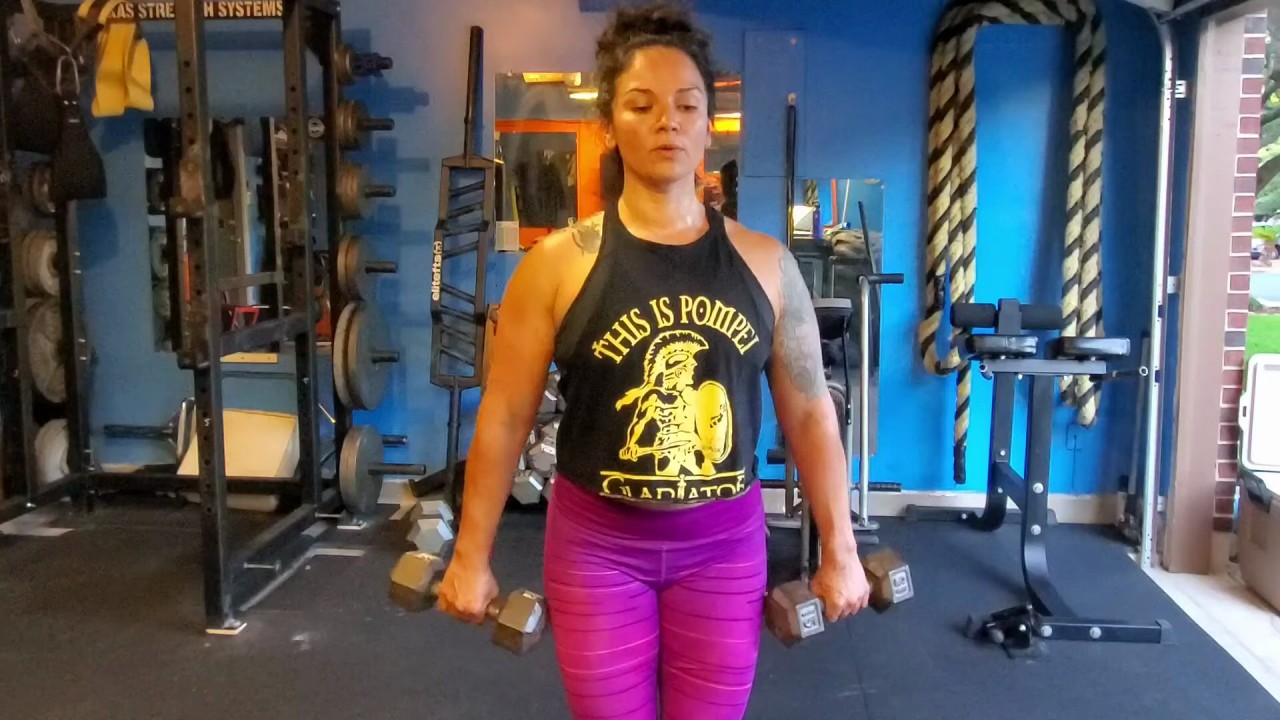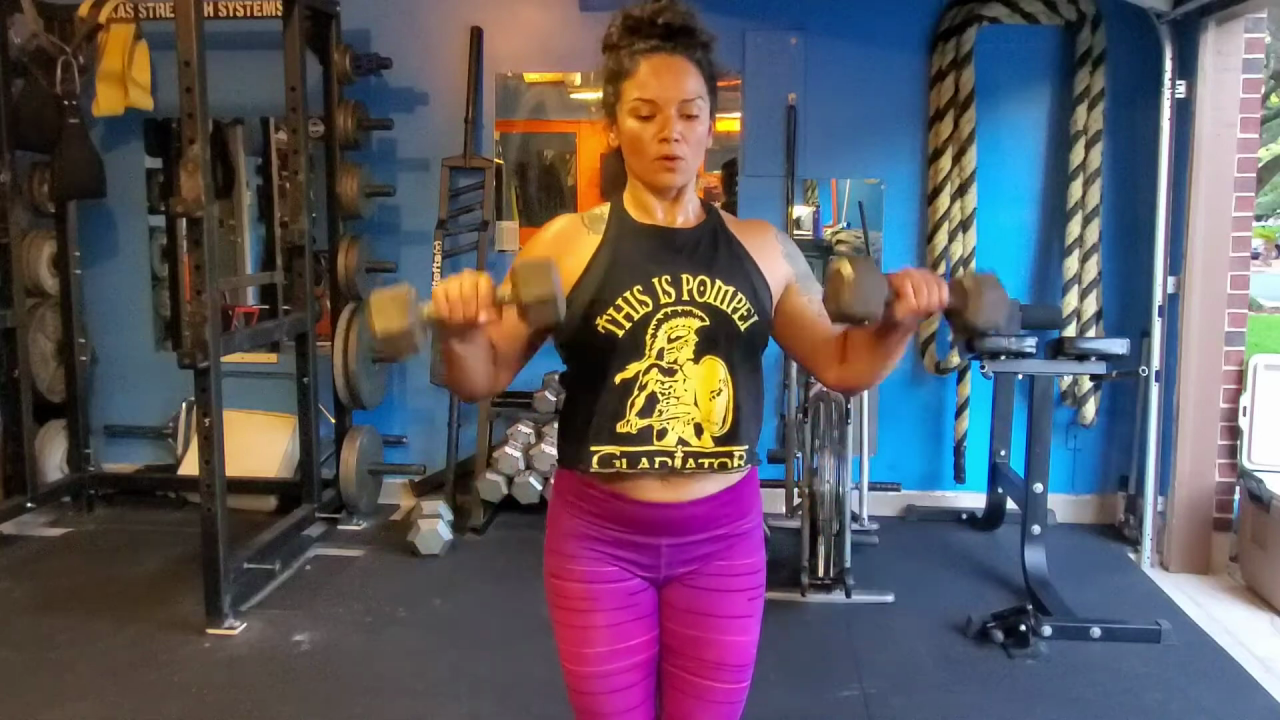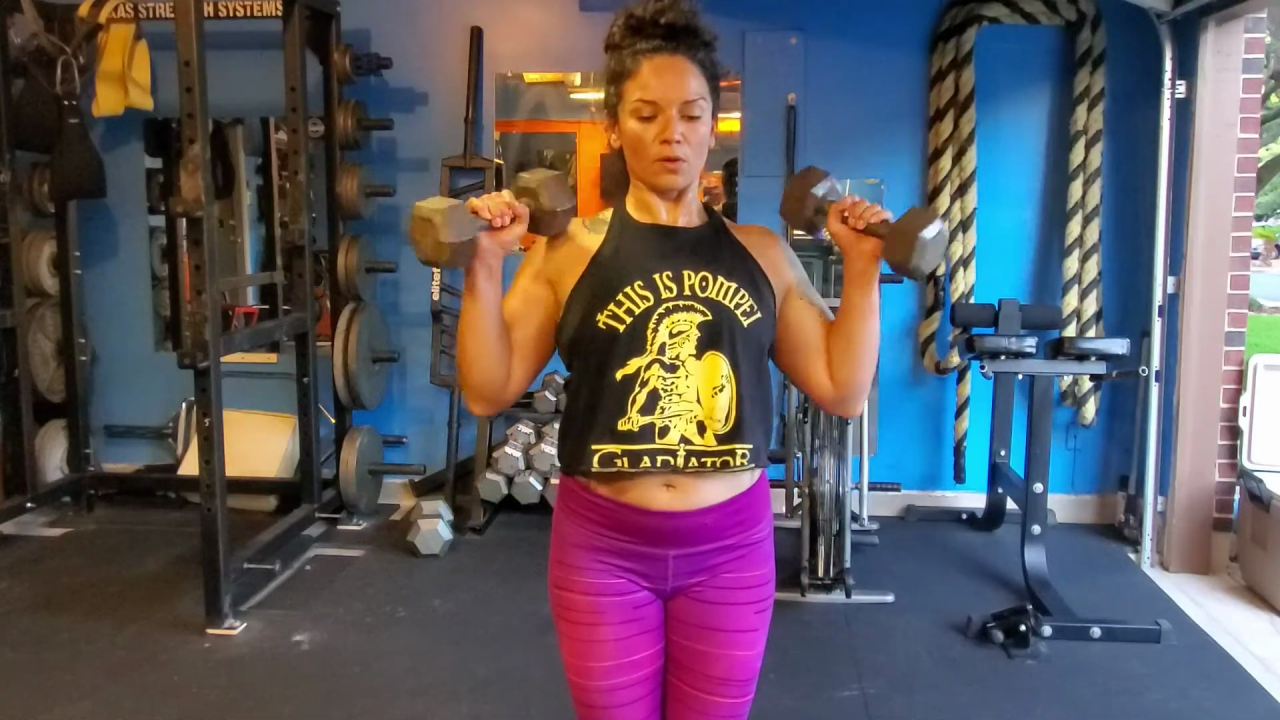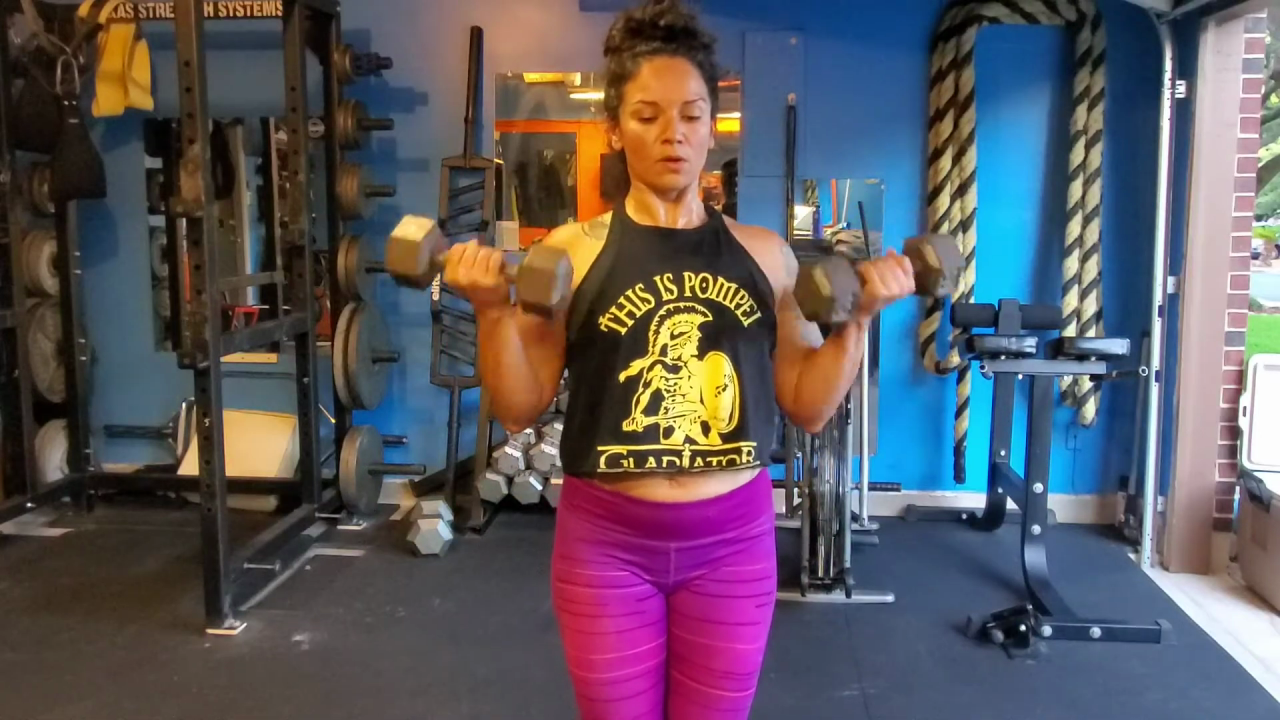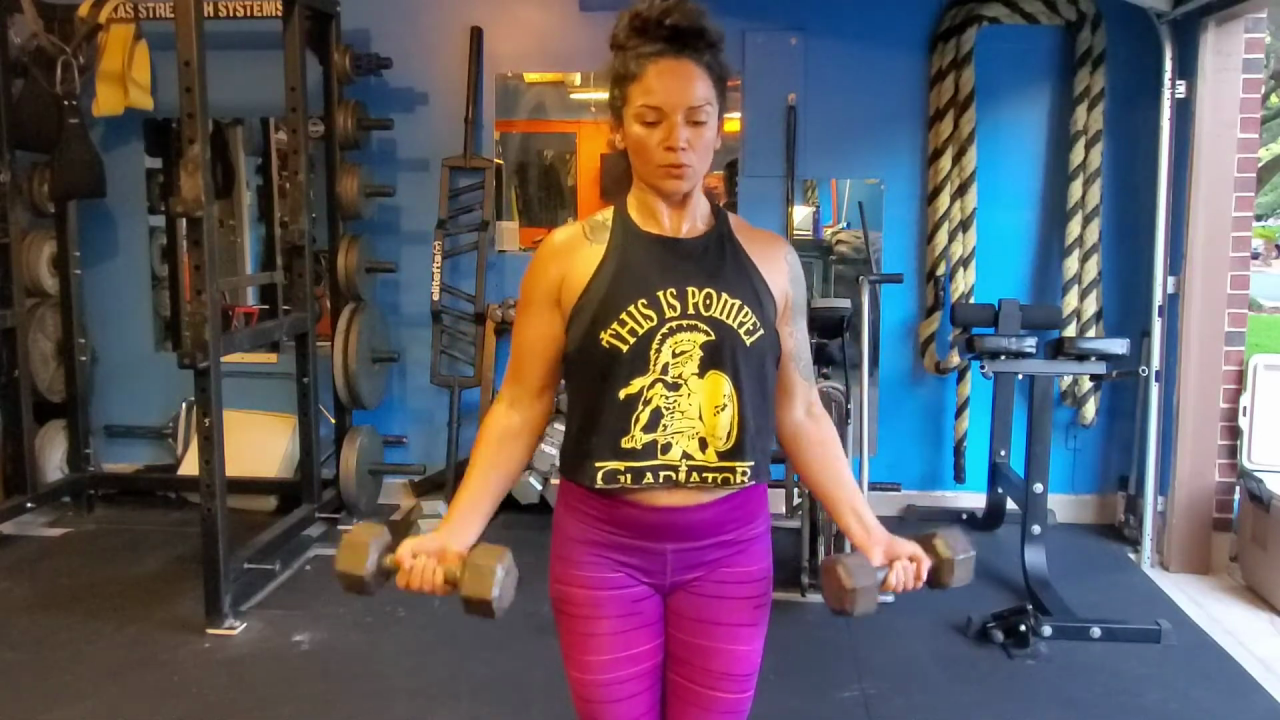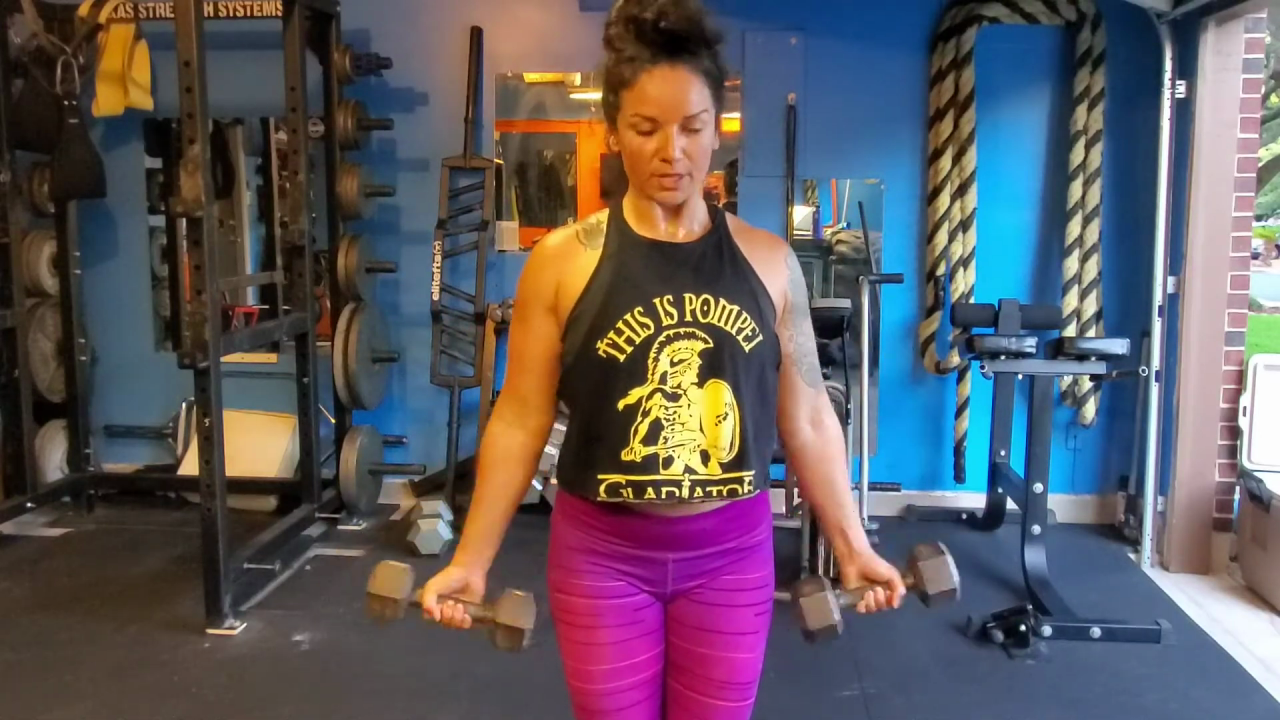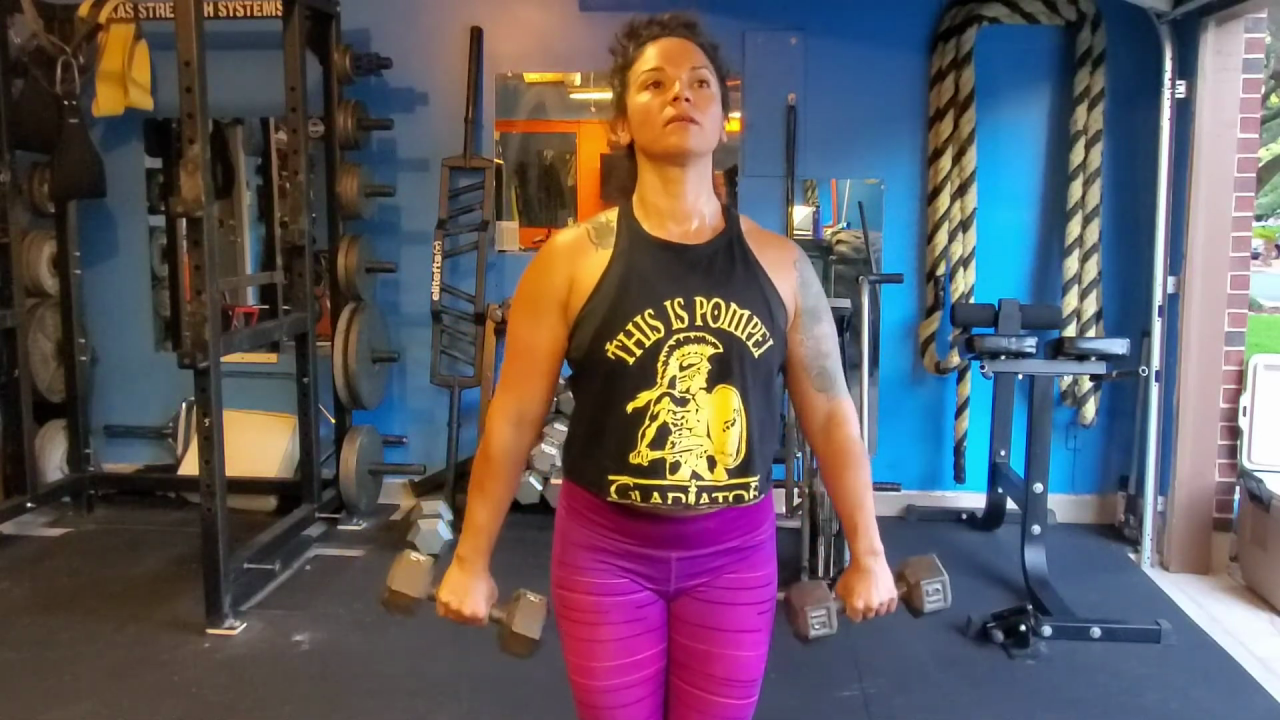
dt=0.7s
person 1, frame 1
left shoulder: (766, 262)
right shoulder: (559, 262)
left elbow: (810, 412)
right elbow: (504, 418)
left wrist: (839, 550)
right wrist: (472, 556)
left hip: (724, 544)
right hip: (597, 542)
person 1, frame 2
left shoulder: (761, 247)
right shoulder: (566, 243)
left elbow: (845, 365)
right elbow: (478, 381)
left wrist: (901, 317)
right wrist: (459, 329)
left hip: (721, 535)
right hip: (598, 534)
person 1, frame 3
left shoulder: (763, 254)
right shoulder: (567, 249)
left elbow: (843, 391)
right elbow: (486, 392)
left wrist: (862, 266)
right wrist: (485, 266)
left hip: (731, 545)
right hip: (602, 544)
person 1, frame 4
left shoulder: (764, 254)
right shoulder: (571, 251)
left elbow: (806, 403)
right elbow: (520, 405)
left wrist: (861, 315)
right wrist: (492, 312)
left hip: (732, 539)
right hip: (606, 539)
person 1, frame 5
left shoulder: (769, 259)
right shoulder: (568, 255)
left elbow: (797, 410)
right elbow: (520, 405)
left wrist: (866, 530)
right wrist: (457, 531)
left hip: (729, 545)
right hip: (602, 544)
person 1, frame 6
left shoulder: (768, 260)
right shoulder: (562, 260)
left elbow: (806, 415)
right elbow: (519, 420)
left wrist: (853, 548)
right wrist: (470, 561)
left hip: (731, 554)
right hip: (602, 553)
person 1, frame 7
left shoulder: (780, 262)
right shoulder: (572, 259)
left elbow: (830, 416)
right elbow: (513, 420)
left wrist: (867, 555)
right wrist: (471, 561)
left hip: (734, 552)
right hip: (605, 549)
